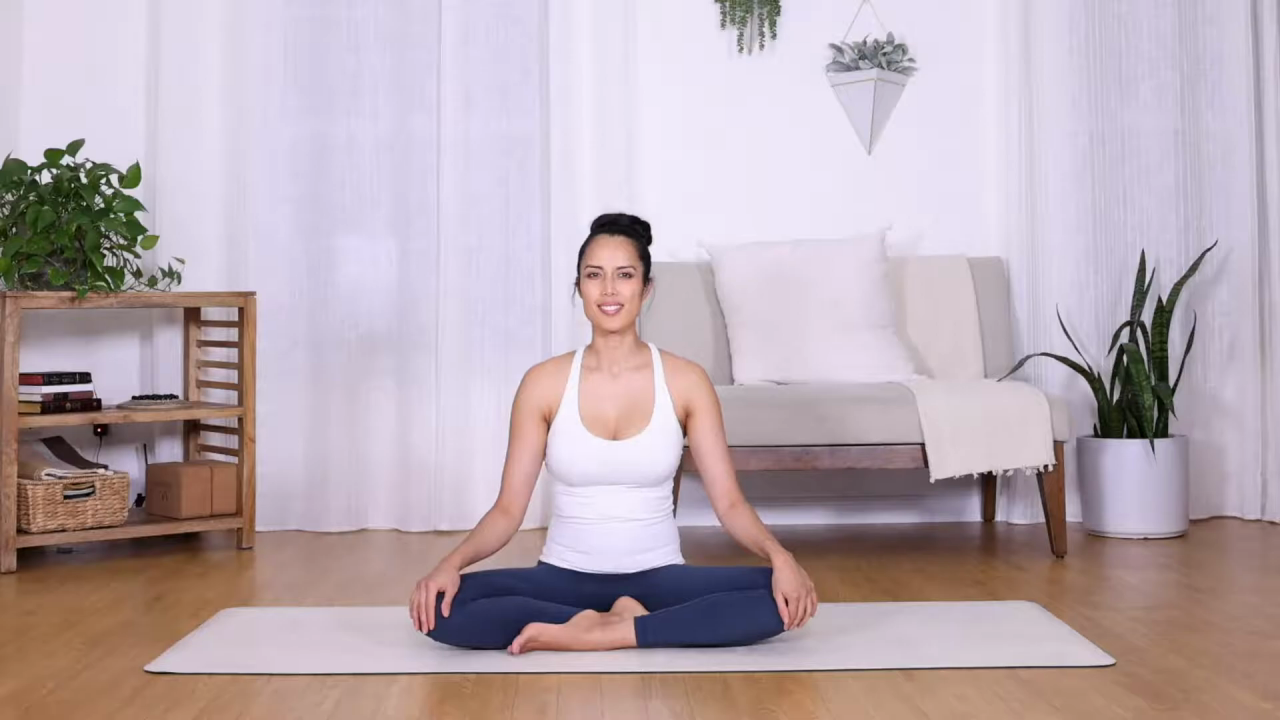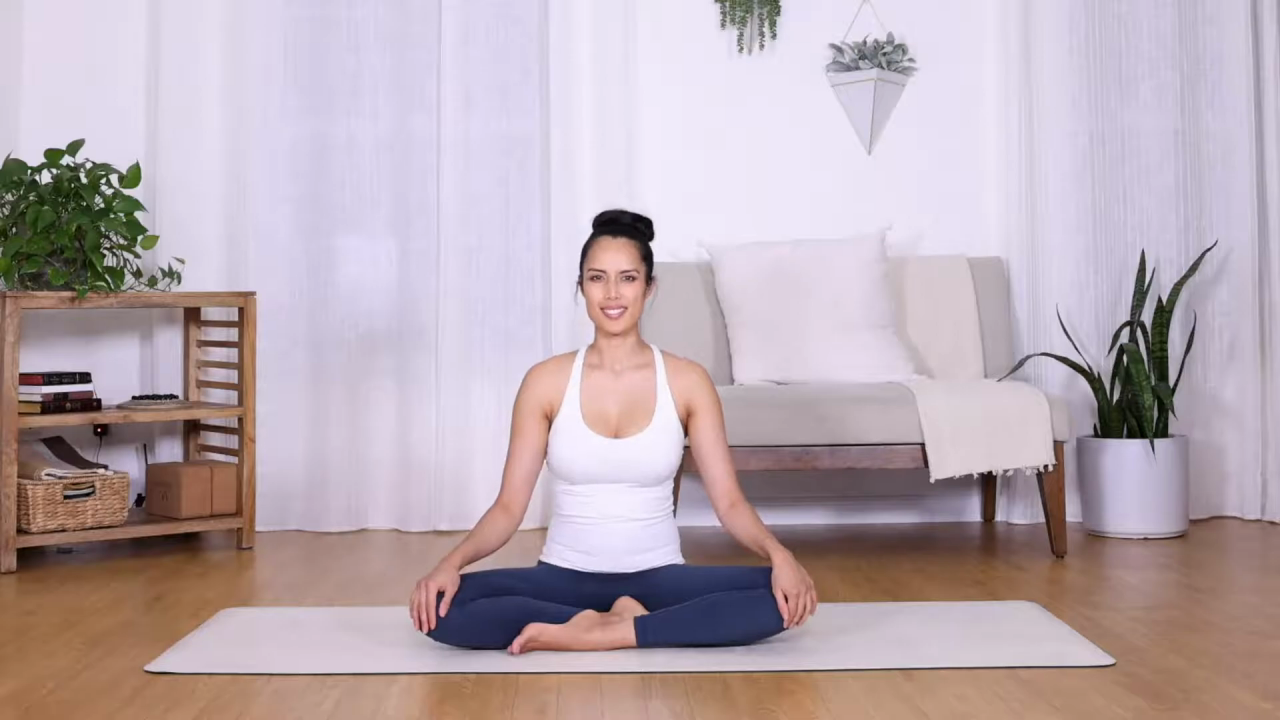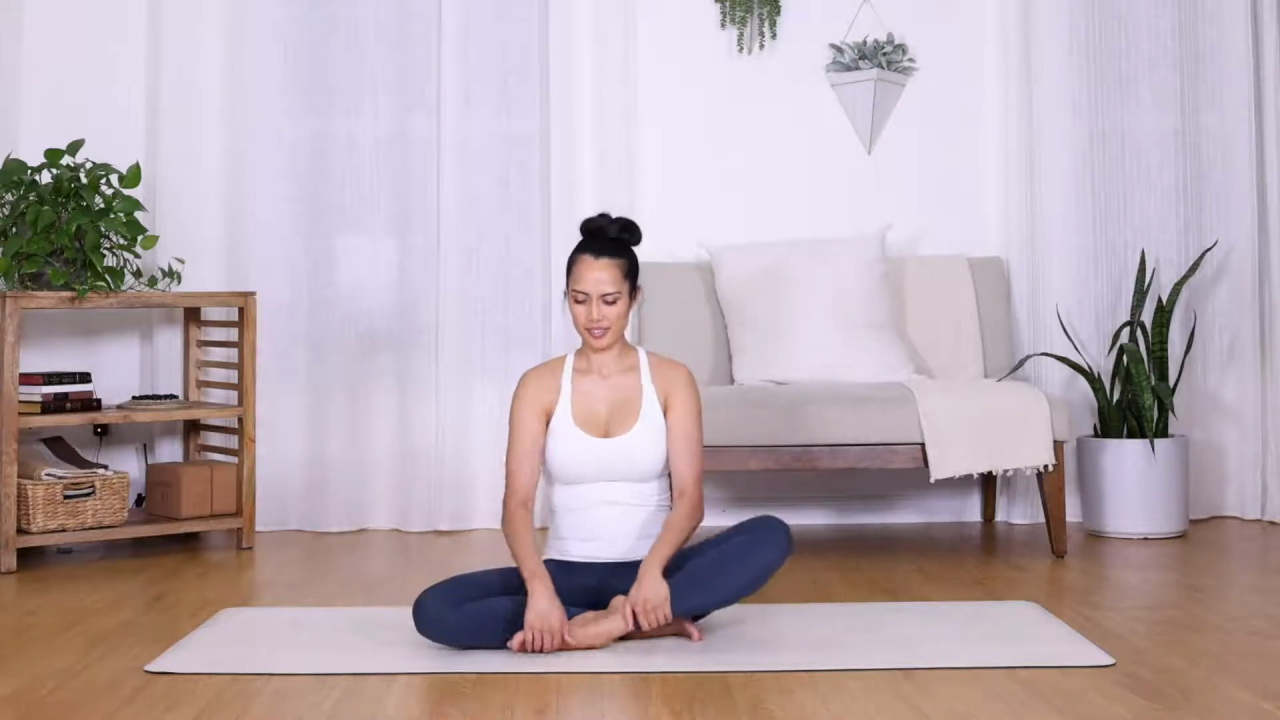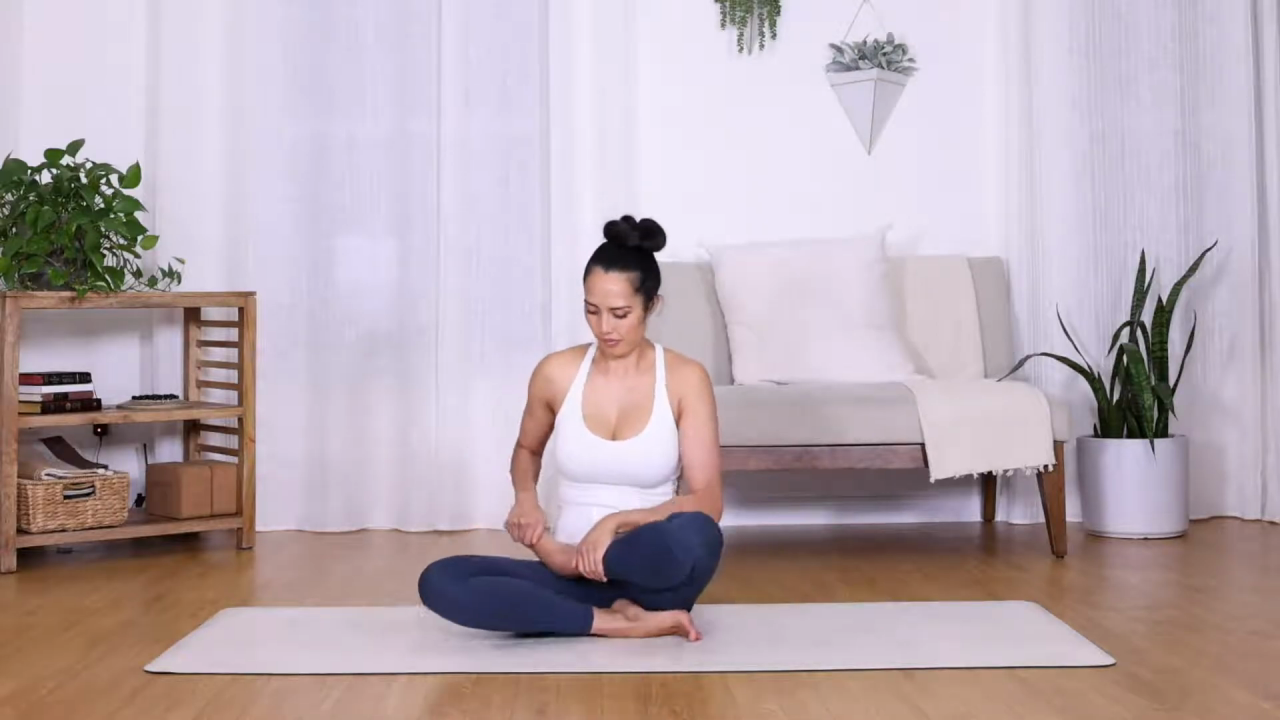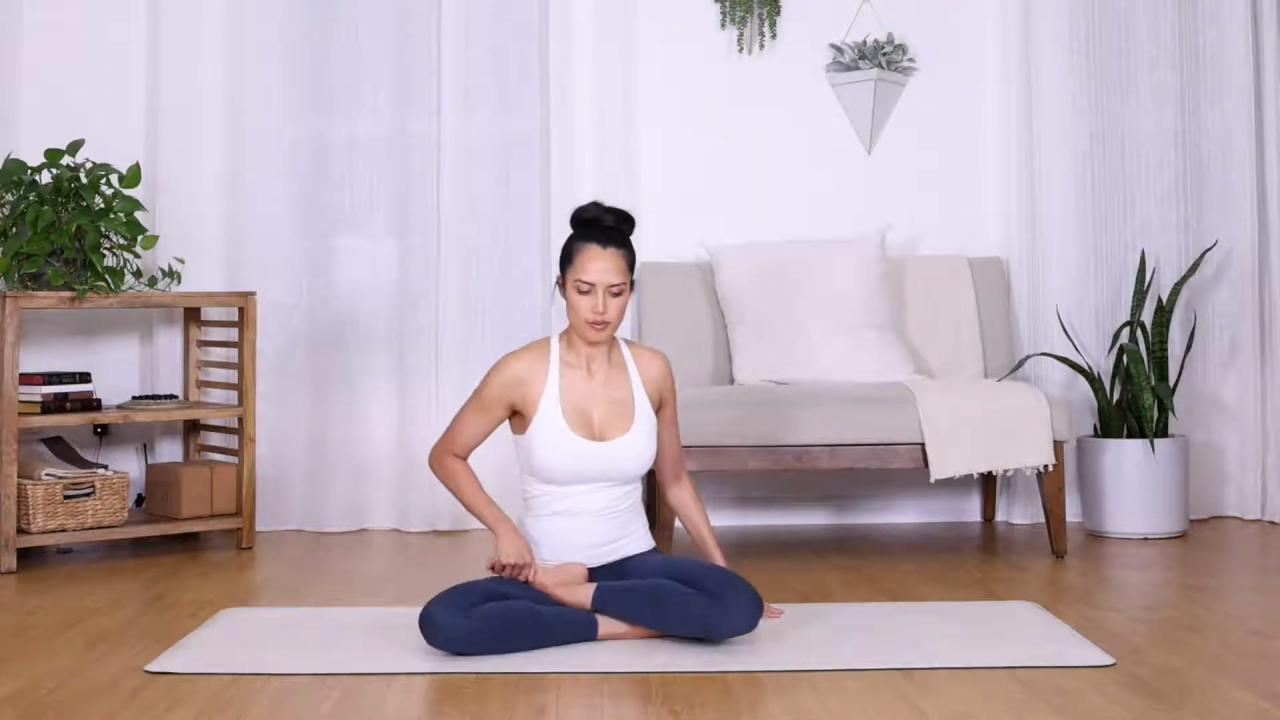
dt=1s
person 1, frame 1
left shoulder: (686, 380)
right shoulder: (544, 382)
left elbow: (728, 501)
right elbow: (508, 508)
left wrist: (780, 556)
right wrist: (451, 563)
left hip: (658, 576)
right hip: (565, 576)
left knee: (785, 597)
right knee: (440, 607)
left ankle: (591, 632)
right ankle: (615, 622)
person 1, frame 2
left shoulder: (688, 381)
right shoulder: (545, 381)
left elbow: (729, 502)
right elbow: (509, 506)
left wrist: (780, 555)
right wrist: (451, 563)
left hip: (657, 576)
right hip: (566, 577)
left knee: (782, 597)
right knee: (439, 608)
left ankle: (599, 632)
right ankle: (626, 623)
person 1, frame 3
left shoulder: (672, 380)
right shoulder: (540, 385)
left elbow: (689, 498)
right elbow: (517, 502)
left wrist: (653, 570)
right wrist: (539, 588)
left hip: (650, 573)
right hip: (568, 574)
left knee: (771, 536)
right knee: (433, 610)
left ankle: (607, 626)
right ankle: (640, 623)
person 1, frame 4
left shoulder: (686, 379)
right shoulder: (555, 373)
left elbow: (707, 502)
right elbow: (526, 451)
left wrist: (617, 522)
right wrist: (526, 497)
left hip: (651, 575)
right hip: (567, 570)
left knee: (694, 536)
right knee: (439, 583)
right ankle: (617, 623)
person 1, frame 5
left shoulder: (652, 369)
right shoulder: (522, 372)
left elbow: (674, 477)
right elbow: (445, 456)
left wrist: (722, 567)
right wrist: (504, 529)
left hip: (633, 561)
right hip: (547, 568)
left knee: (739, 607)
right knee: (441, 623)
left ankle: (575, 596)
right ankle: (619, 623)
